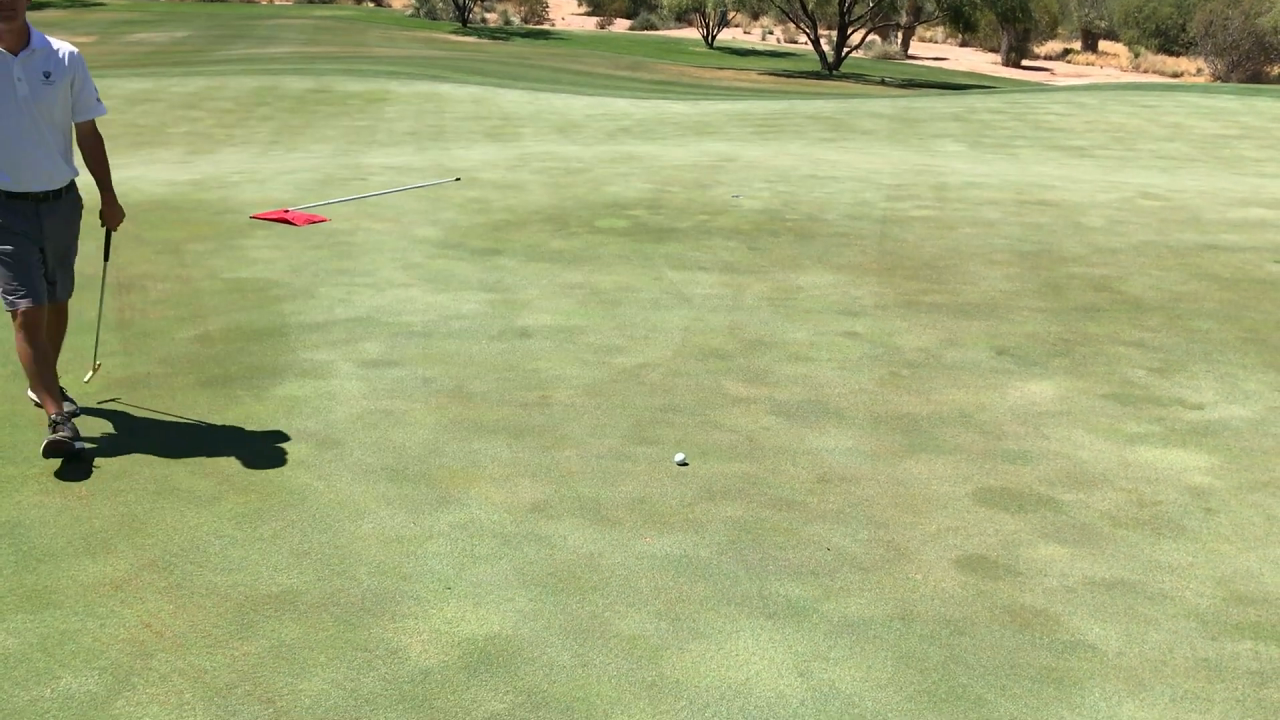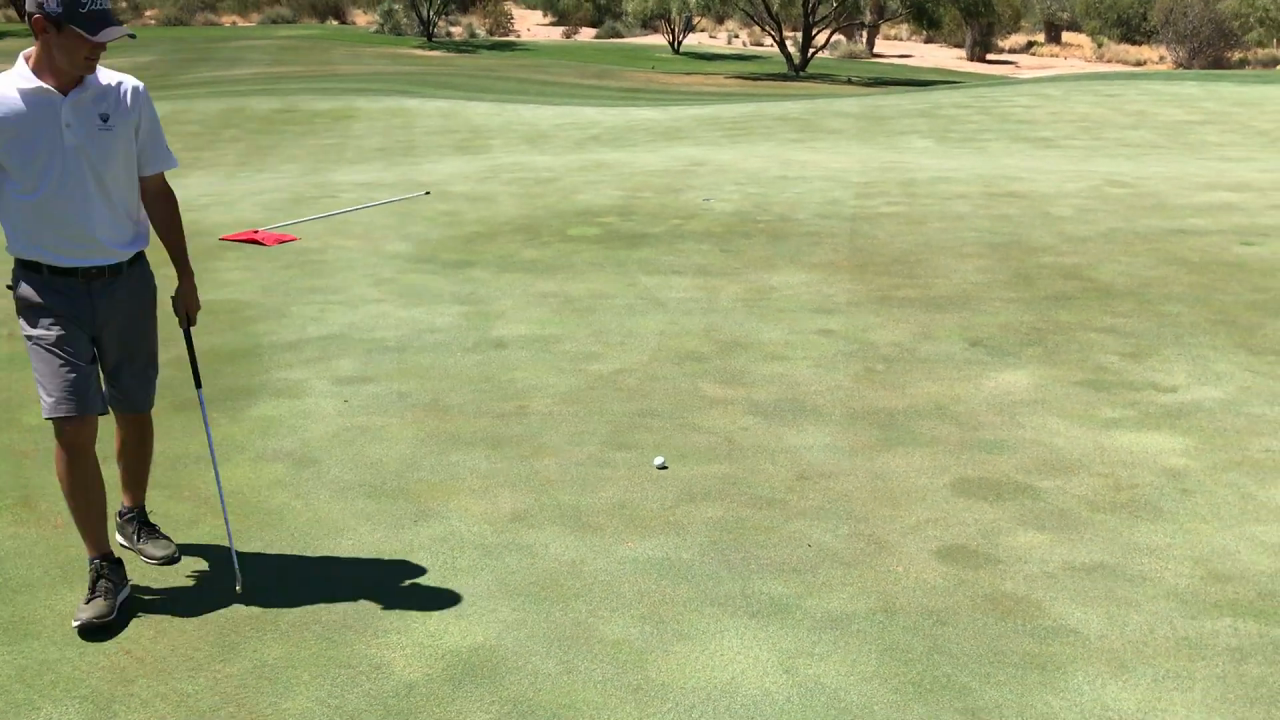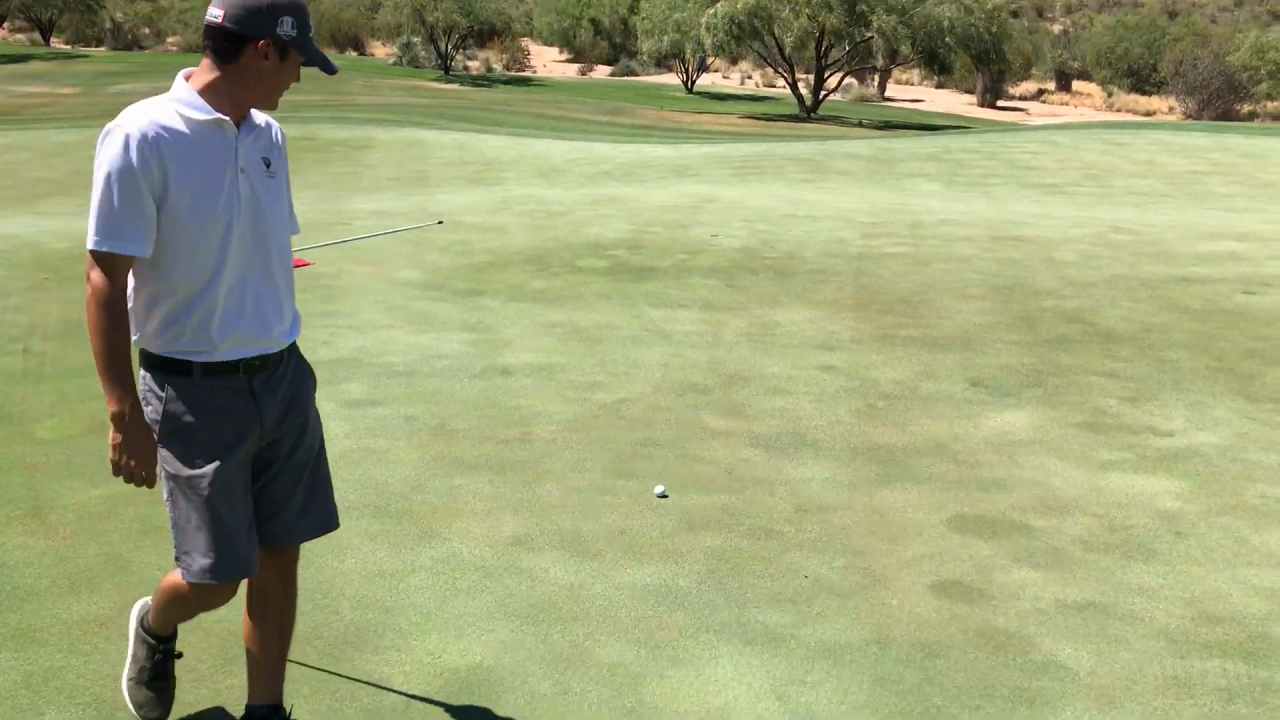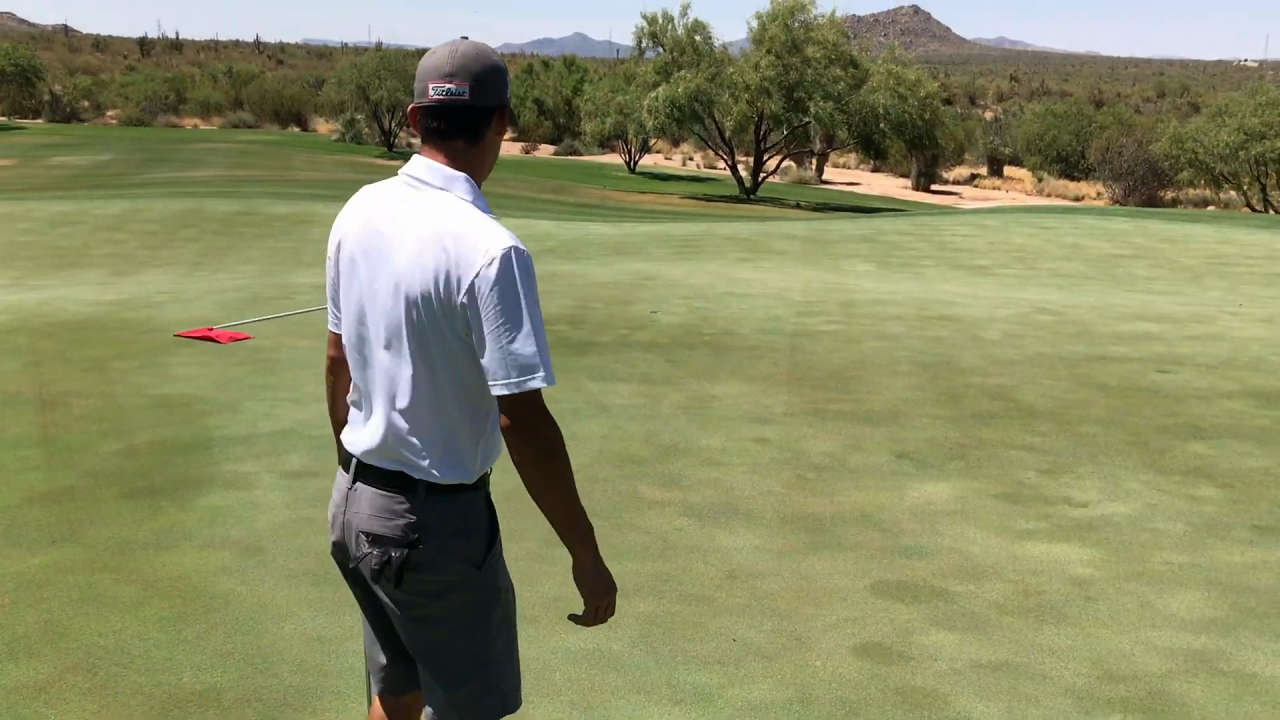
dt=1s
person 1, frame 1
left shoulder: (65, 58)
left elbow: (87, 133)
left wrist: (108, 196)
left hip: (60, 202)
left knee: (56, 304)
left ankle: (43, 380)
right ankle: (60, 423)
person 1, frame 2
left shoulder: (127, 95)
left elbow: (155, 190)
left wrist: (185, 277)
left hip: (126, 281)
left knee: (133, 410)
right knee: (72, 429)
left ankle: (133, 515)
right ankle: (102, 570)
person 1, frame 3
left shoulder: (268, 136)
right shoulder: (143, 138)
right elbow: (109, 281)
right wrist: (124, 413)
left hip: (278, 382)
right hip: (195, 395)
left knee: (279, 558)
right knee: (217, 575)
right ankle: (156, 623)
person 1, frame 4
left shoulder: (357, 214)
right shoulder: (491, 251)
right elbow: (523, 424)
right wrist: (587, 557)
left hip: (359, 500)
right hip: (439, 521)
